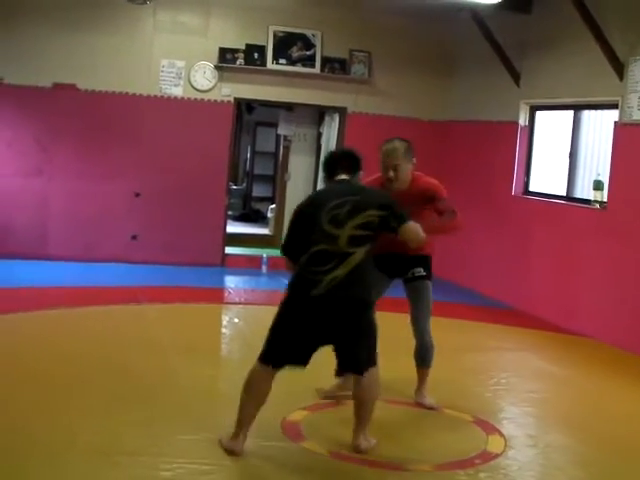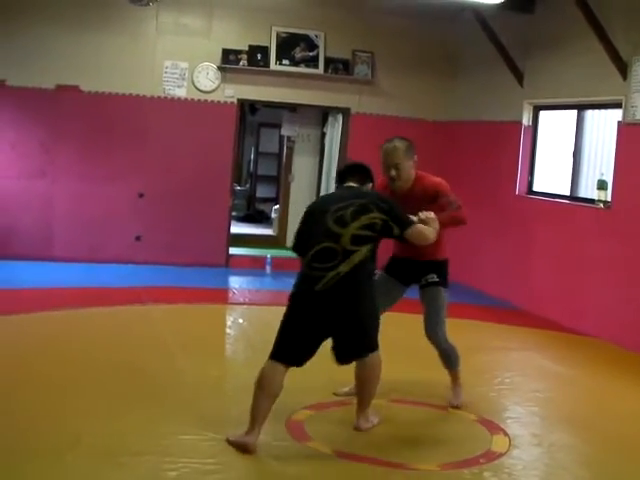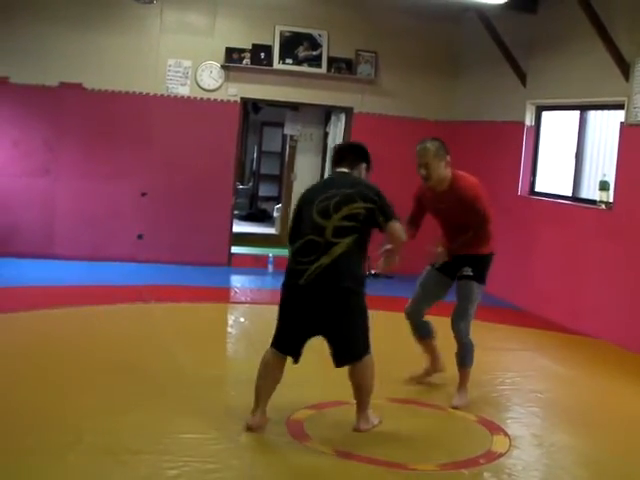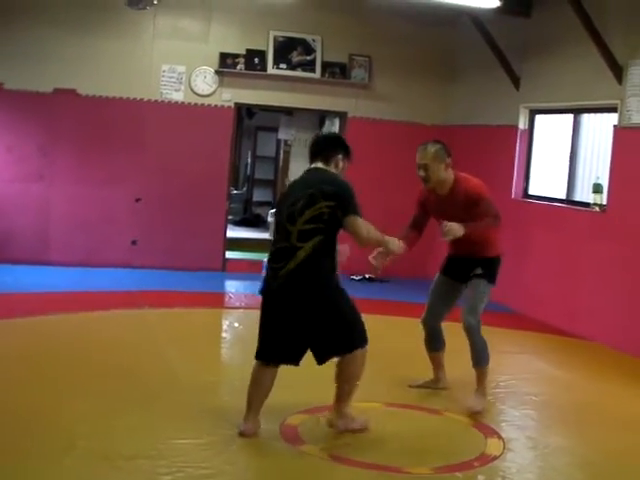
dt=0.4s
person 1, frame 1
left shoulder: (309, 204)
right shoulder: (376, 199)
left elbow: (290, 258)
right elbow: (417, 238)
right wrist: (409, 225)
left hip: (304, 297)
right hip: (354, 300)
left knee: (267, 364)
right knee: (365, 367)
left ankle: (238, 437)
right ankle: (362, 434)
person 1, frame 2
left shoulder: (317, 206)
right shoulder: (379, 203)
left elbow: (301, 252)
right elbow: (422, 238)
right wrist: (431, 223)
left hip: (310, 291)
right hip: (355, 294)
left knee: (280, 359)
right knee: (366, 352)
left ankle: (252, 433)
right ankle: (363, 416)
person 1, frame 3
left shoulder: (311, 193)
right shoulder: (369, 193)
right elbow: (399, 237)
right wrist: (391, 253)
left hip: (298, 281)
right hip: (342, 286)
left knee: (280, 349)
right knee: (358, 353)
left ankle: (258, 414)
right ankle: (364, 416)
person 1, frame 4
left shoulder: (291, 190)
right shoulder: (336, 186)
right elbow: (360, 232)
right wrist: (388, 243)
left hip: (277, 285)
right hip: (317, 286)
left knee: (269, 357)
right knee: (354, 345)
left ankle: (250, 421)
right ankle: (340, 413)
person 2, frame 1
left shoulder: (429, 188)
right shoulder: (372, 187)
left elbow: (453, 221)
left wrist: (419, 228)
left hip: (417, 259)
right hip: (383, 255)
left knee: (422, 329)
left ankle: (421, 390)
right ankle: (345, 380)
person 2, frame 2
left shoulder: (433, 187)
right shoulder: (381, 190)
left elbow: (461, 215)
left hip: (433, 264)
right hip: (400, 261)
left knee: (435, 333)
left ankle: (457, 385)
person 2, frame 3
left shoulder: (469, 187)
right shoulder: (423, 191)
left elbow: (484, 232)
right elbow: (413, 224)
left wrist: (448, 250)
left hip: (475, 256)
right hip: (447, 256)
left knee: (459, 325)
right knee: (413, 311)
left ankle: (462, 388)
right ankle: (434, 364)
person 2, frame 4
left shoulder: (472, 188)
right shoulder: (428, 196)
left elbow: (495, 221)
right elbow: (415, 230)
left wrist: (464, 229)
right wrist: (388, 250)
left hip: (484, 260)
right hip: (456, 258)
left knee: (471, 322)
right knee: (430, 319)
left ankle: (481, 392)
right ankle: (439, 377)
